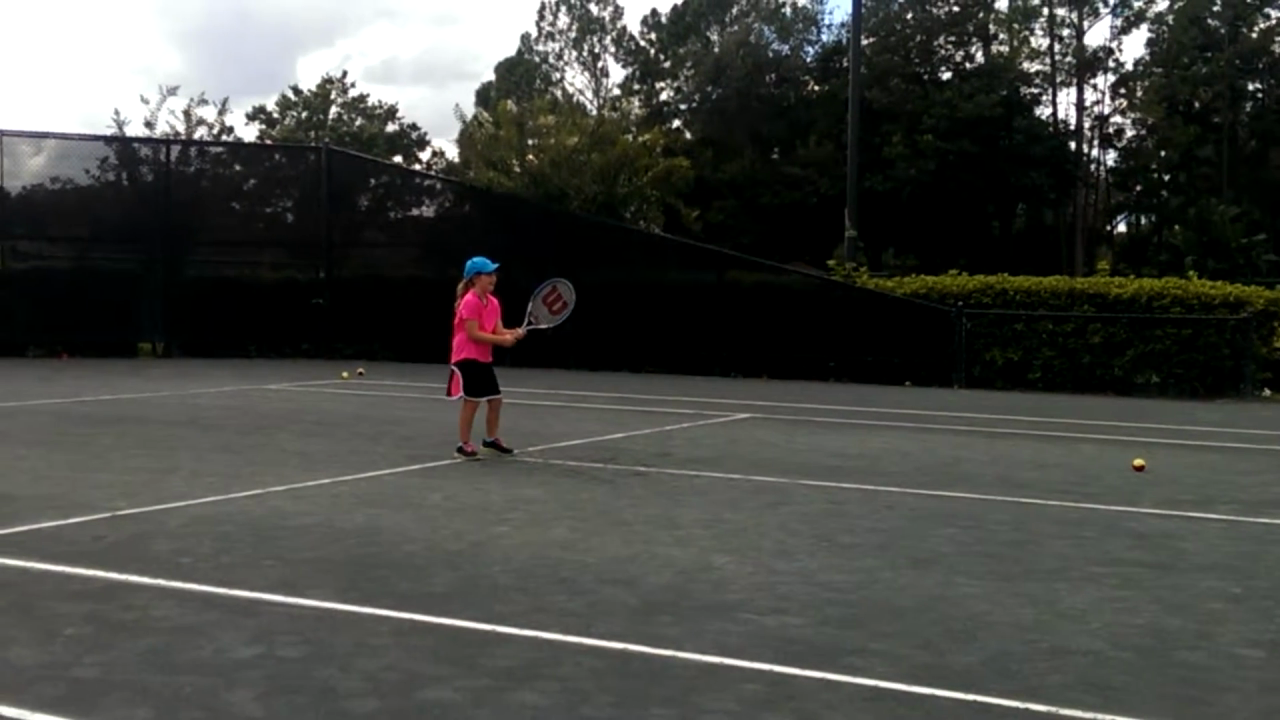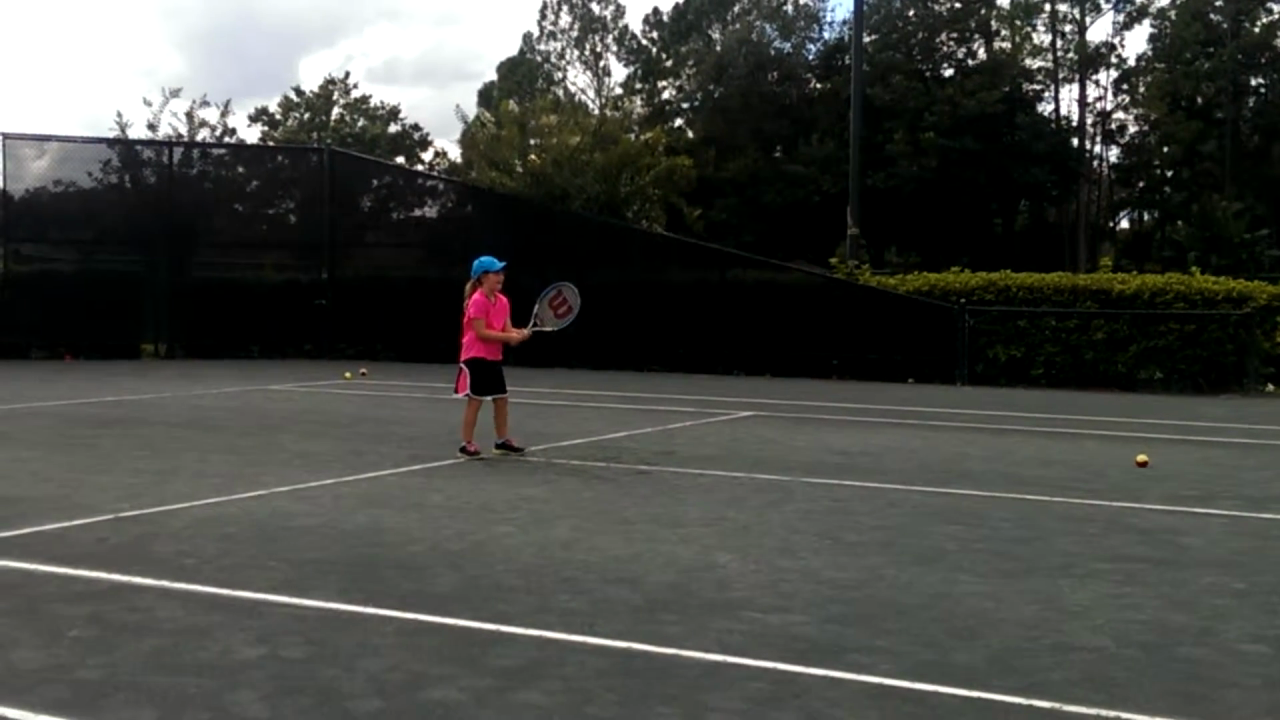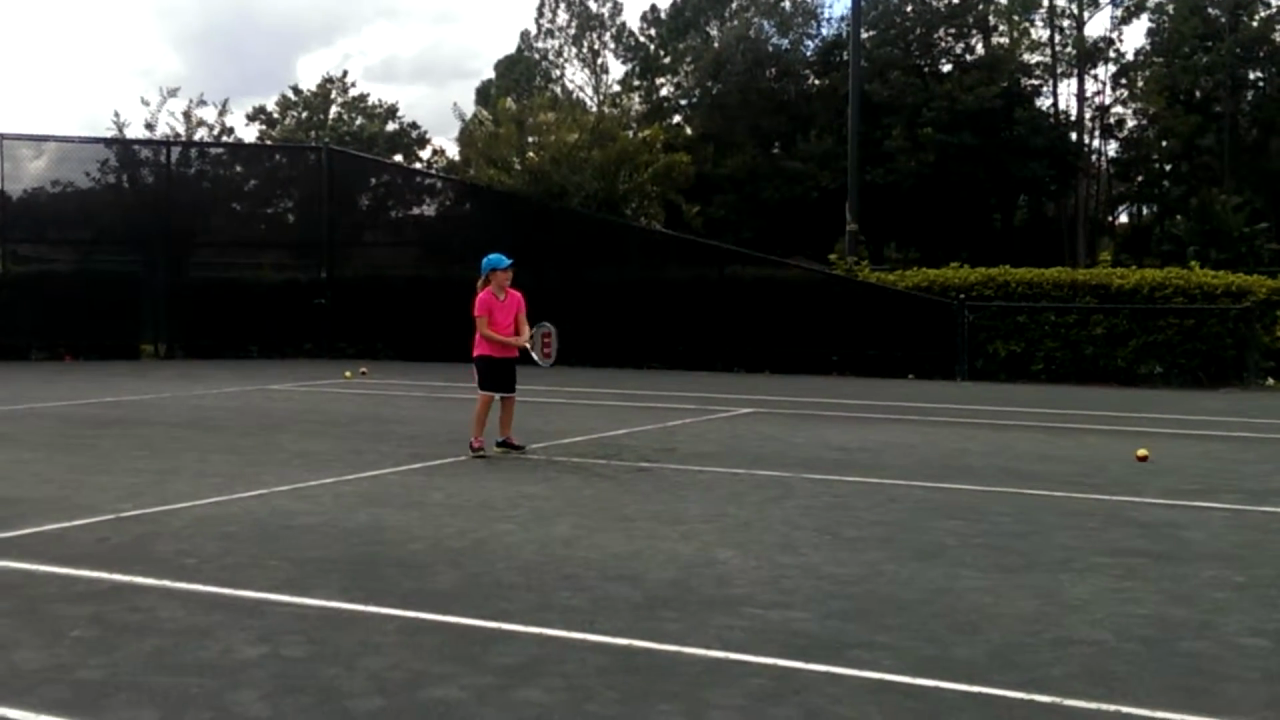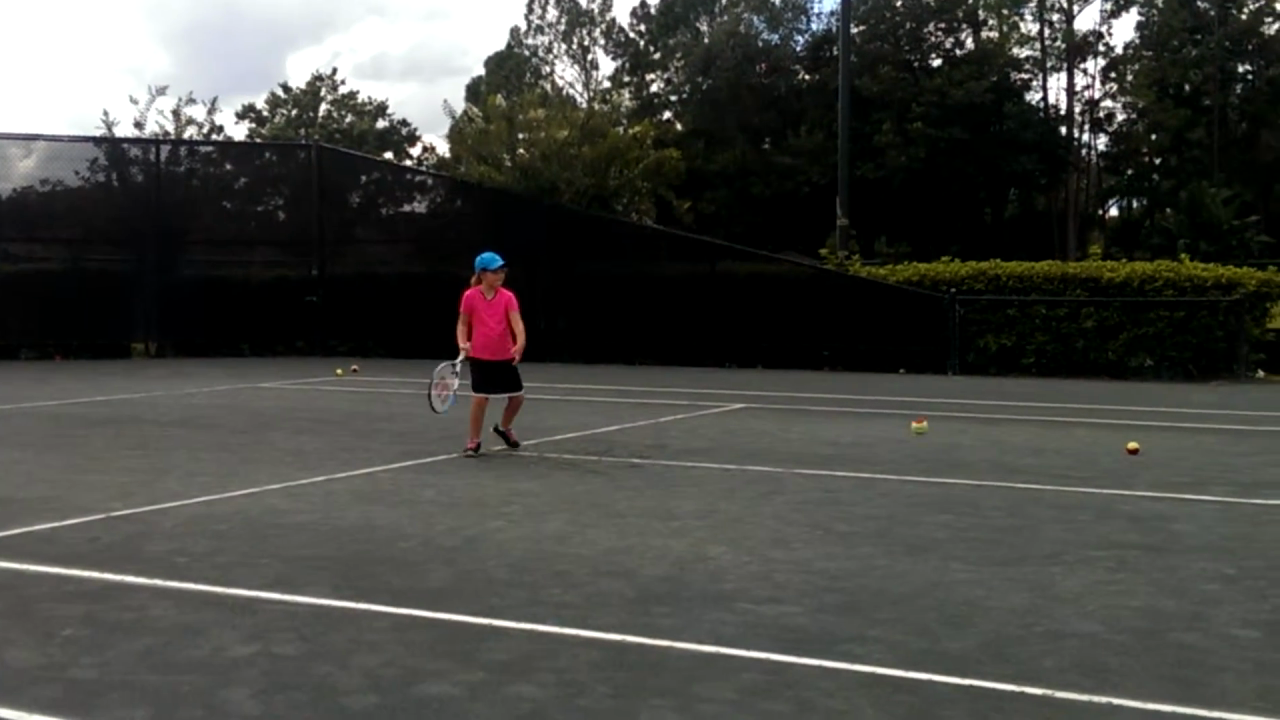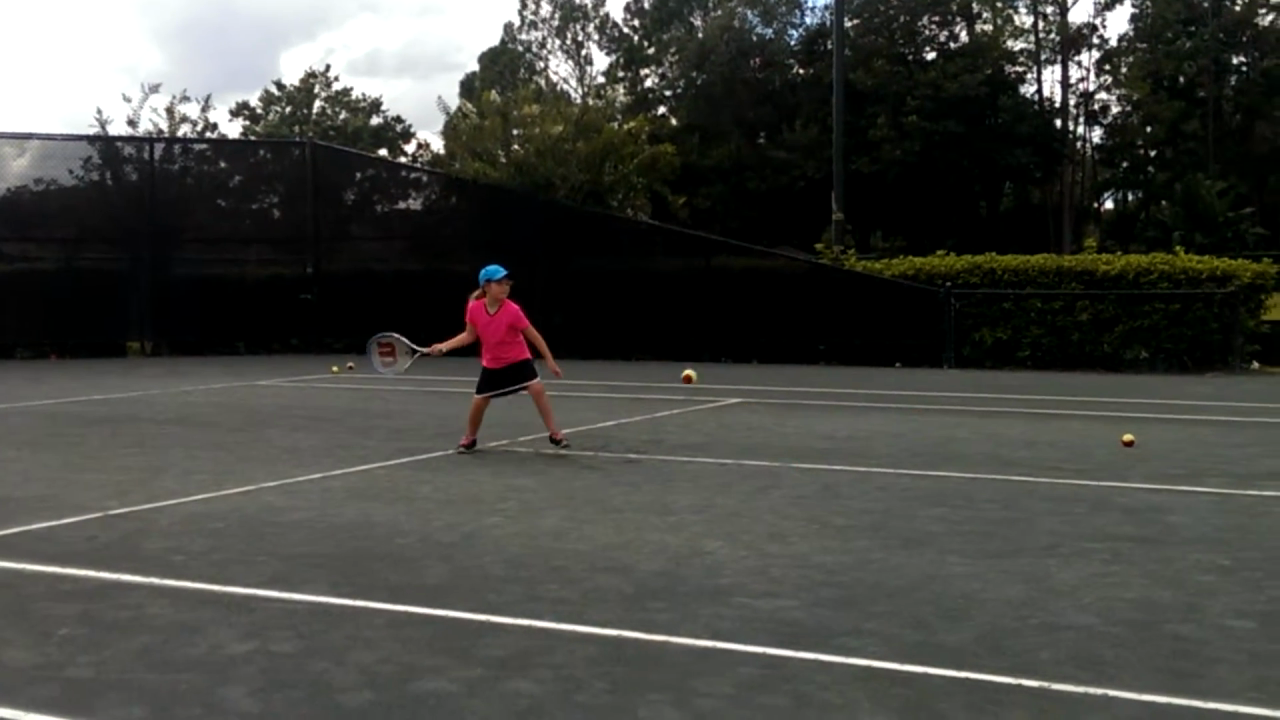
dt=0.3s
person 1, frame 1
left shoulder: (493, 303)
right shoulder: (470, 301)
left elbow: (498, 331)
right elbow: (473, 333)
left wrist: (513, 333)
right wrist: (501, 340)
left hip: (484, 359)
right hip: (467, 359)
left knee: (496, 399)
right knee: (472, 401)
left ankle: (491, 439)
right ankle: (464, 445)
person 1, frame 2
left shoulder: (502, 301)
right shoulder: (478, 301)
left elbow: (506, 329)
right elbow: (480, 332)
left wrist: (519, 333)
right wrist: (508, 338)
left hip: (494, 358)
right hip: (476, 357)
left knee: (501, 399)
right knee: (475, 400)
left ankle: (502, 441)
right ankle: (466, 444)
person 1, frame 3
left shoulder: (516, 297)
right shoulder: (484, 297)
left elbow: (523, 324)
right elbow: (482, 330)
left wrist: (525, 339)
right wrist: (508, 340)
left hip: (509, 356)
right hip: (487, 355)
left knee: (509, 397)
right knee: (486, 397)
left ankle: (504, 438)
right ankle: (476, 440)
person 1, frame 4
left shoulder: (508, 297)
right shoulder: (470, 296)
left elbow: (517, 323)
right elbow: (463, 324)
left wrist: (521, 343)
right wrist: (462, 342)
left hip: (505, 357)
right hip: (480, 357)
left knee: (517, 396)
right knee: (480, 398)
left ankle: (504, 428)
right ankle: (474, 441)
person 1, frame 5
left shoulder: (513, 310)
right shoulder: (474, 308)
left elbow: (533, 335)
right elbow: (469, 335)
left wrist: (550, 361)
right wrist: (444, 346)
left hip: (518, 360)
right hip: (492, 364)
left knee: (537, 389)
right knee: (479, 402)
left ankle: (555, 434)
right ankle: (470, 438)
